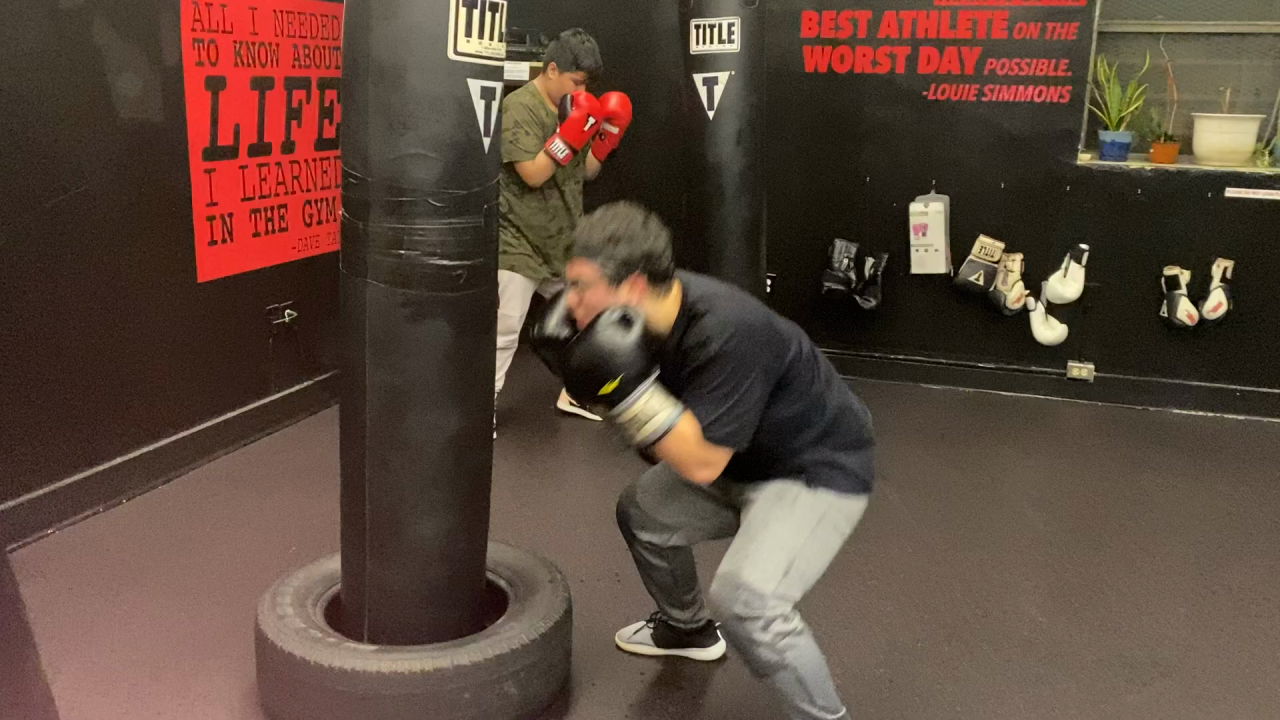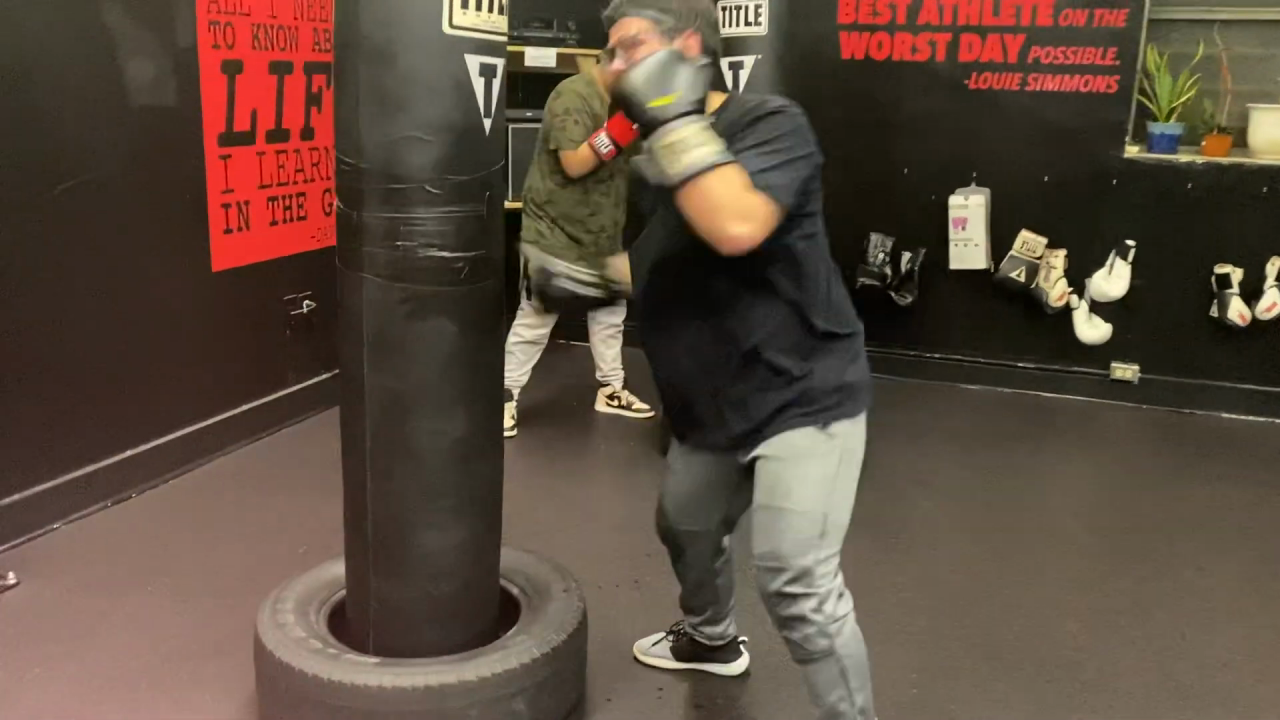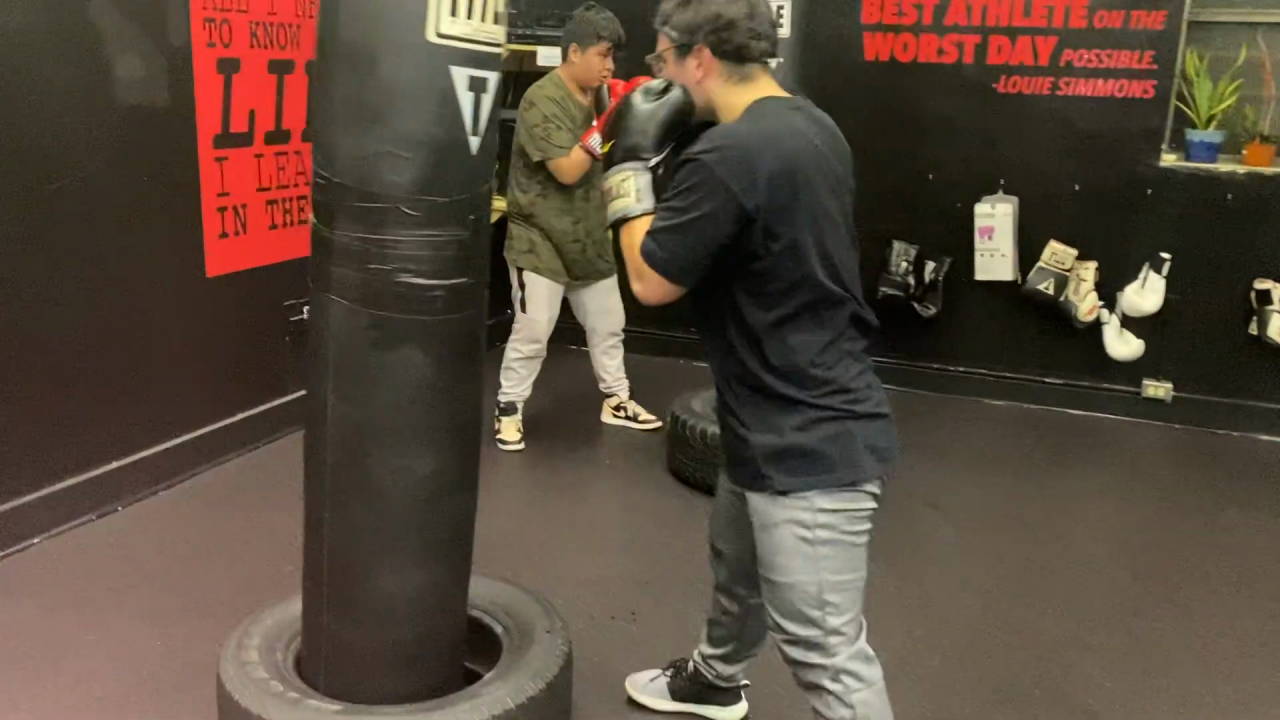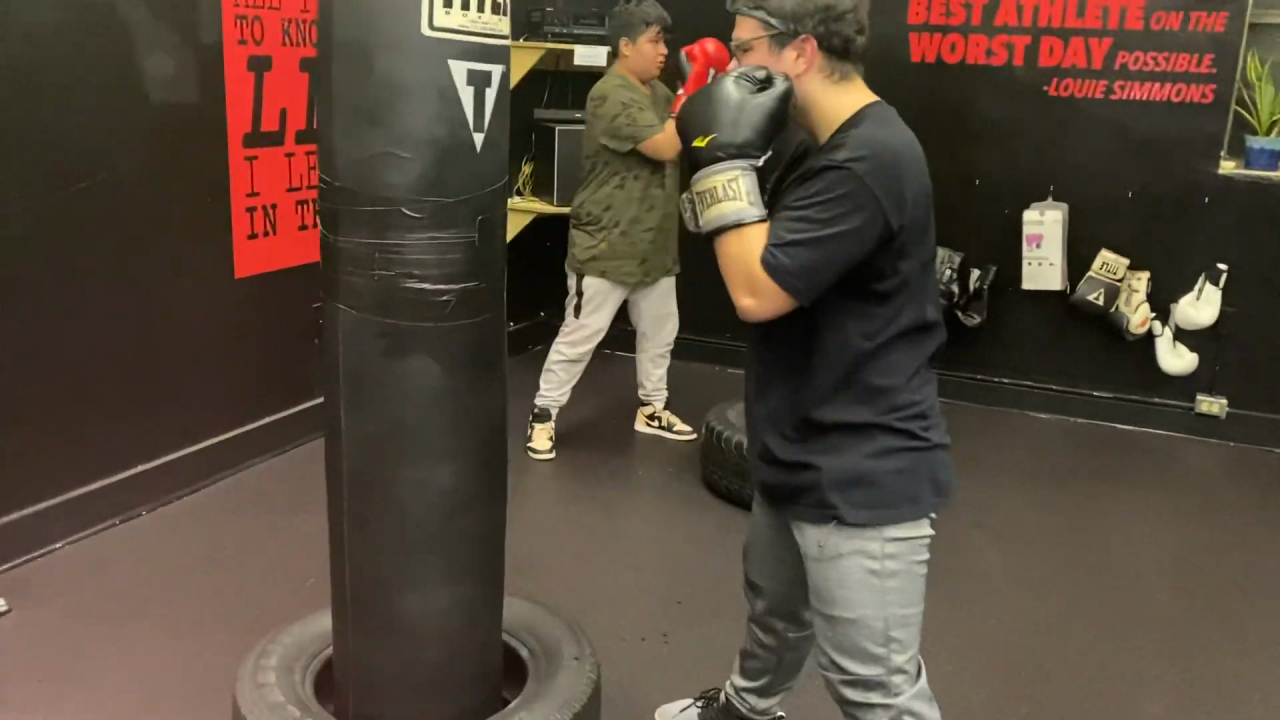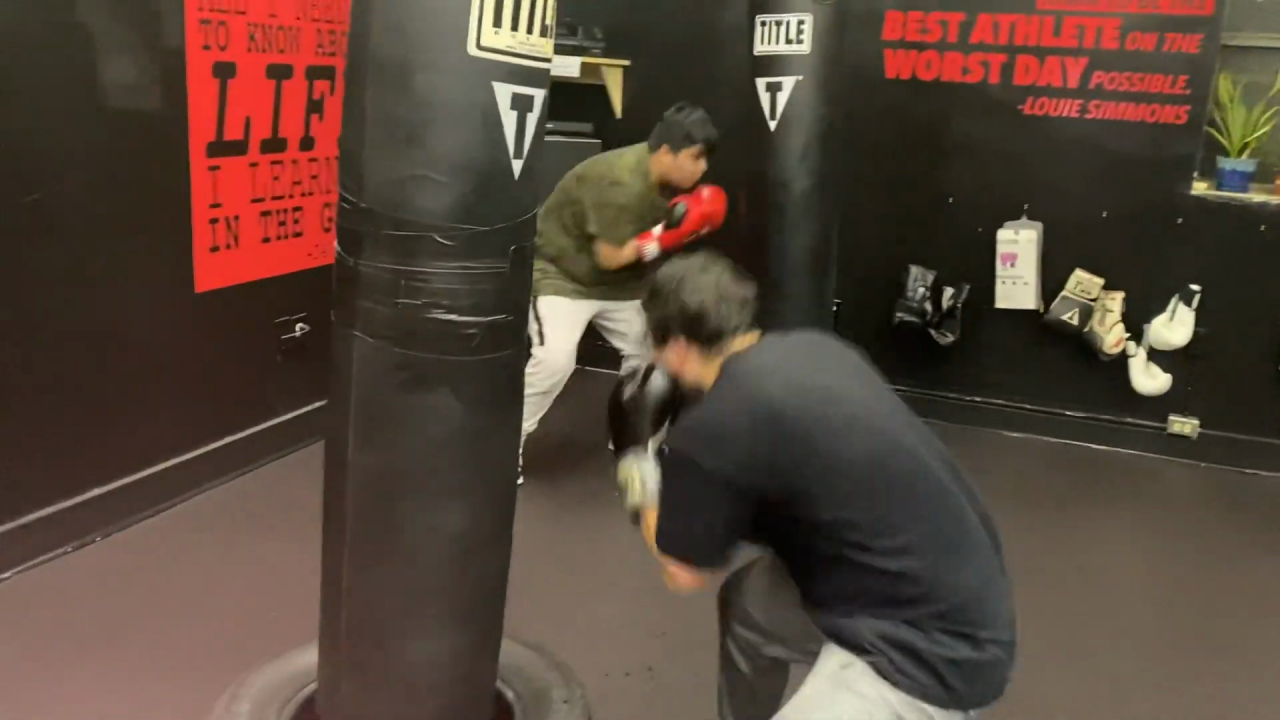
dt=0.5s
person 1, frame 1
left shoulder: (727, 331)
left elbow: (702, 464)
left wrist: (625, 380)
right wrist: (579, 363)
left hip: (821, 471)
right hip: (749, 457)
left knee: (746, 601)
right knee: (642, 515)
right ankle: (687, 622)
person 1, frame 2
left shoulder: (771, 122)
right shoulder: (660, 151)
left elbow: (739, 229)
left wrist: (671, 115)
left hip: (809, 398)
right hip: (716, 400)
left knee: (796, 580)
right knee: (684, 520)
right ankle: (711, 636)
person 1, frame 3
left shoulder: (734, 155)
right shoulder: (807, 126)
left elbow: (650, 280)
left wrist: (632, 161)
right wrist: (654, 156)
left hip: (809, 443)
right hip: (776, 427)
left knee: (821, 647)
right knee: (738, 564)
person 1, frame 4
left shoulder: (868, 161)
right shoulder: (846, 143)
left elbow: (756, 292)
right elbow: (771, 256)
left wrist: (724, 160)
right wrist: (723, 157)
left hip: (863, 476)
right hip: (804, 454)
right knee: (774, 602)
person 1, frame 5
left shoulder: (717, 434)
right shoulder: (811, 348)
left elbow: (685, 570)
left wrist: (638, 458)
left hip: (935, 643)
right knee: (745, 601)
person 2, frame 1
left shoulder: (571, 107)
right shoulder: (520, 107)
left elbow: (586, 170)
right elbow: (533, 175)
left wrist: (608, 134)
right wrist: (571, 131)
left hip: (561, 240)
right hip: (517, 241)
right knee: (503, 329)
left ankle: (573, 392)
person 2, frame 2
right shoulder: (573, 94)
left elbow: (633, 164)
right elbow: (574, 164)
right wrist: (620, 128)
left hip: (599, 231)
right hip: (553, 229)
left knee: (610, 313)
right knee: (534, 319)
left ankle: (610, 389)
right ankle: (505, 395)
person 2, frame 3
left shoulder: (599, 95)
right shoulder: (542, 100)
right elbow: (568, 170)
left hip: (590, 240)
right hip: (540, 242)
left knee: (607, 325)
right knee: (531, 334)
left ankle: (616, 399)
right ankle: (508, 410)
person 2, frame 4
left shoulder: (656, 89)
right shoulder: (609, 96)
right elbow: (665, 147)
left wrist: (710, 90)
right wrist: (692, 90)
left hip: (653, 241)
right hip: (606, 244)
left knee: (660, 330)
right knee: (581, 334)
left ankle: (652, 409)
right ankle: (543, 415)
person 2, frame 5
left shoulder: (663, 184)
right shoulder: (620, 181)
left elbow: (651, 242)
right elbow: (609, 257)
left wrist: (685, 226)
right wrist: (670, 234)
right hip: (558, 273)
left knee: (646, 348)
right knee: (552, 361)
